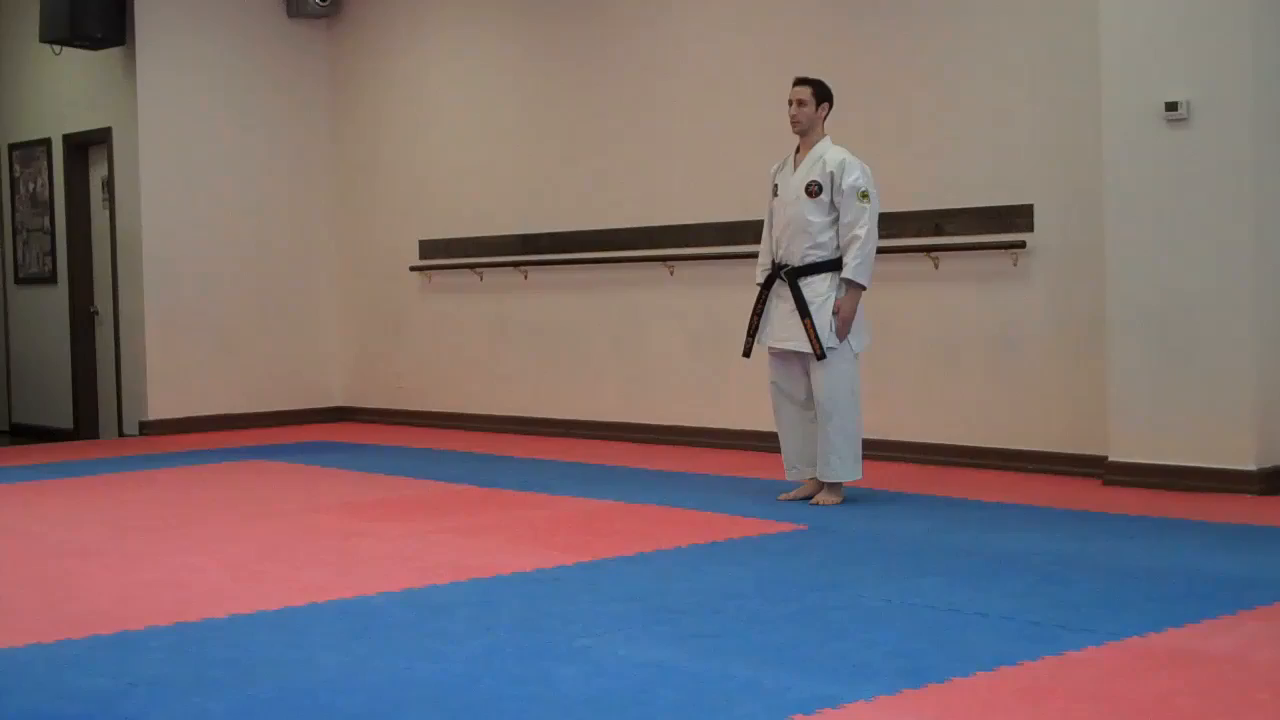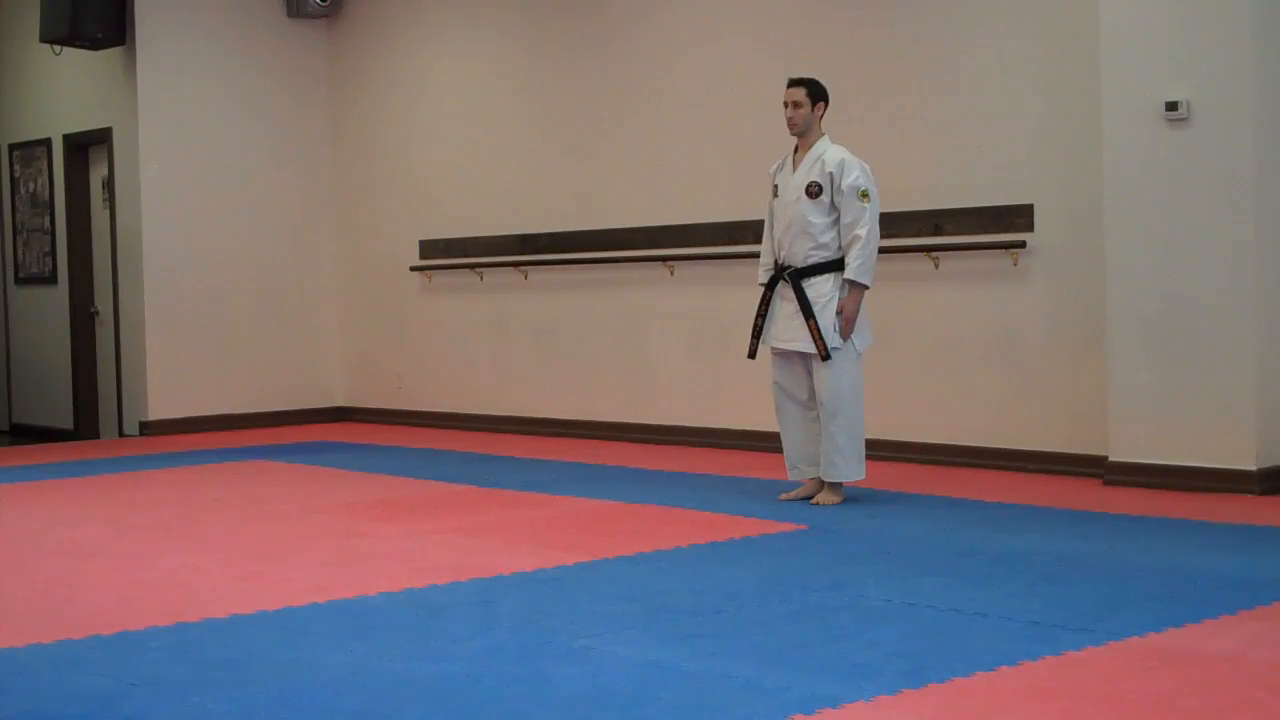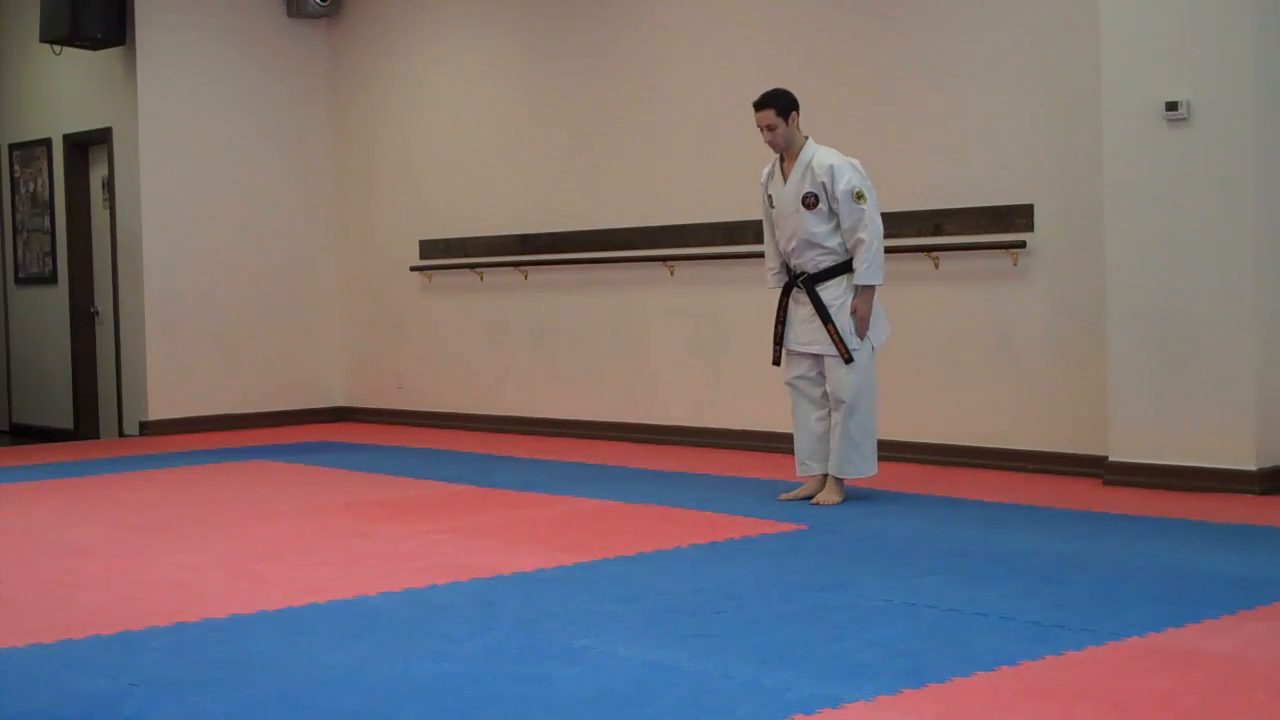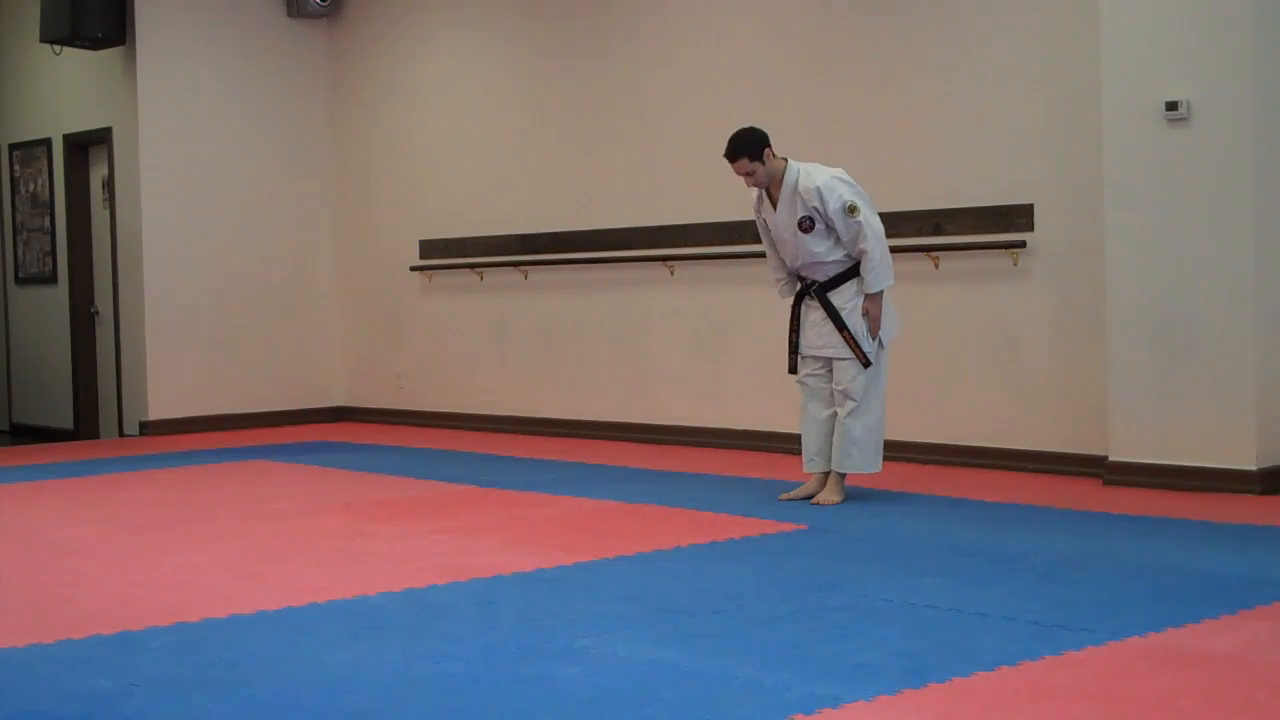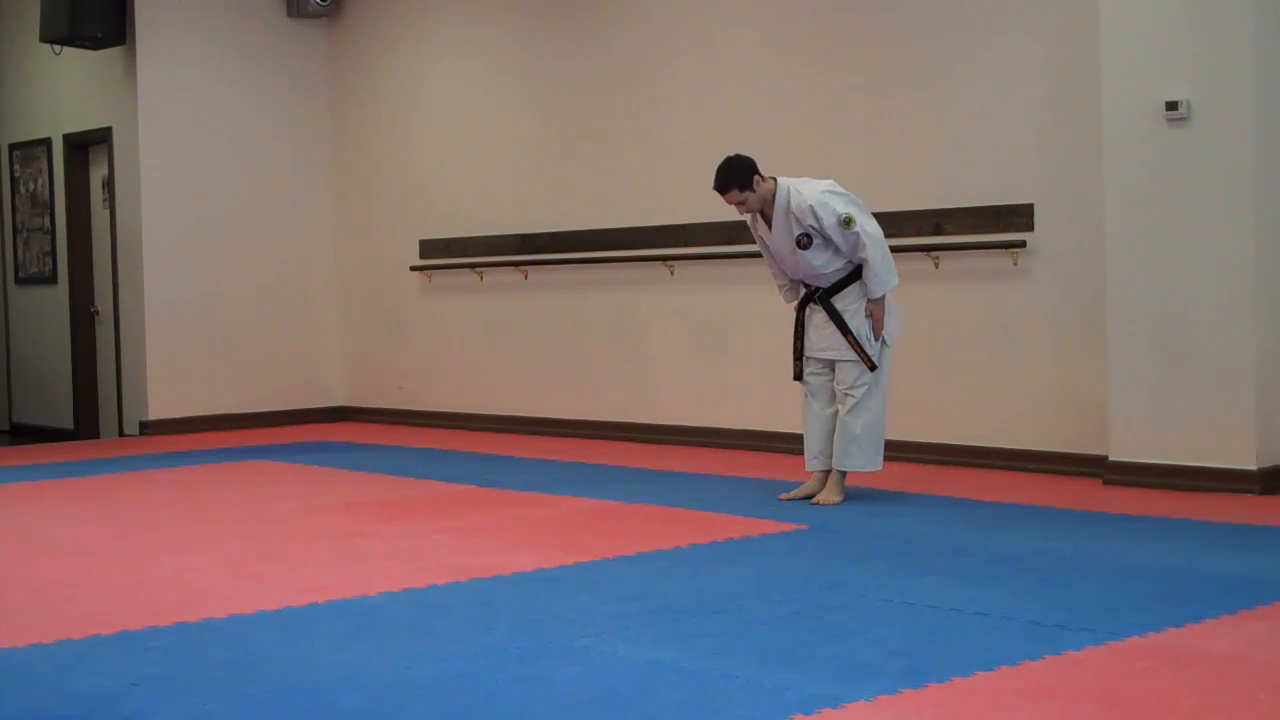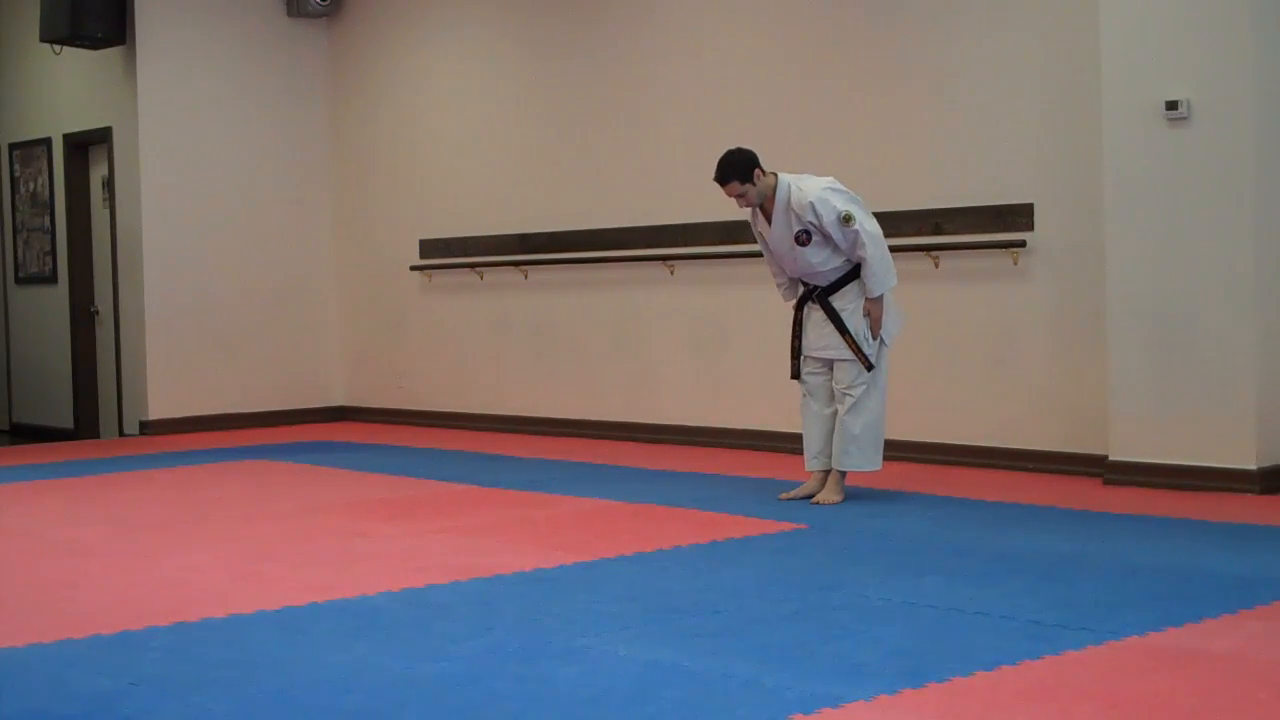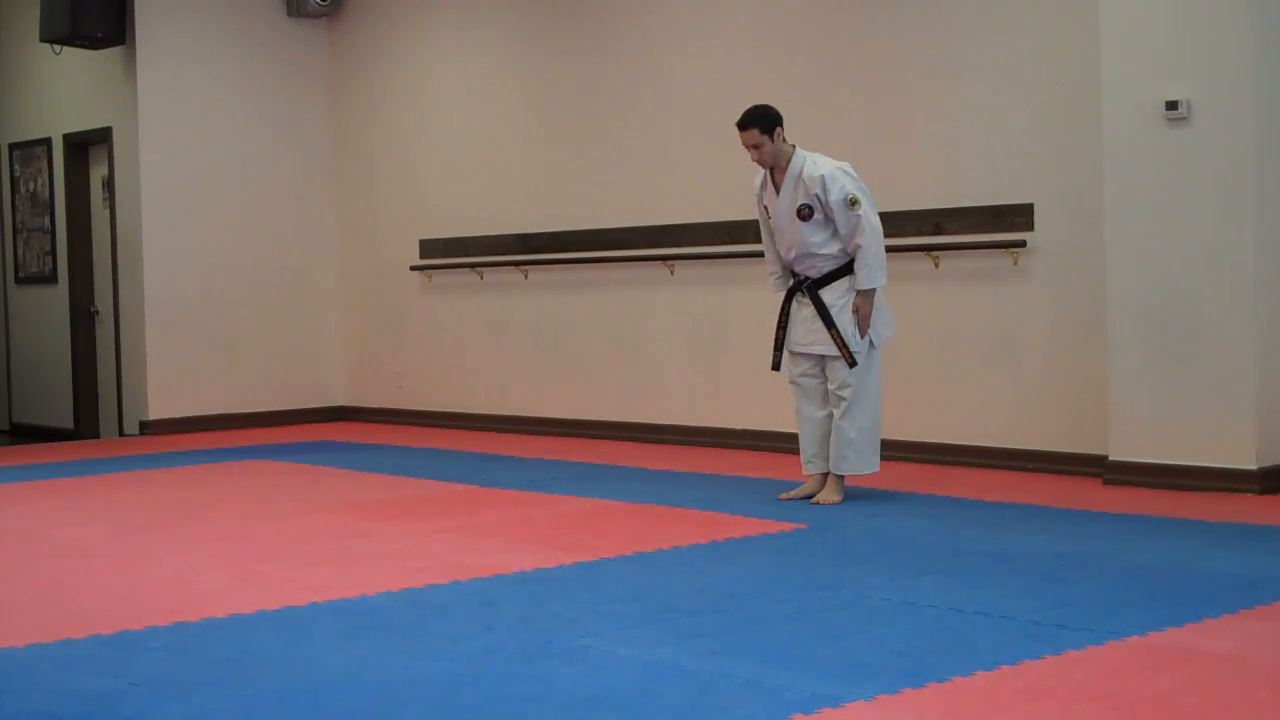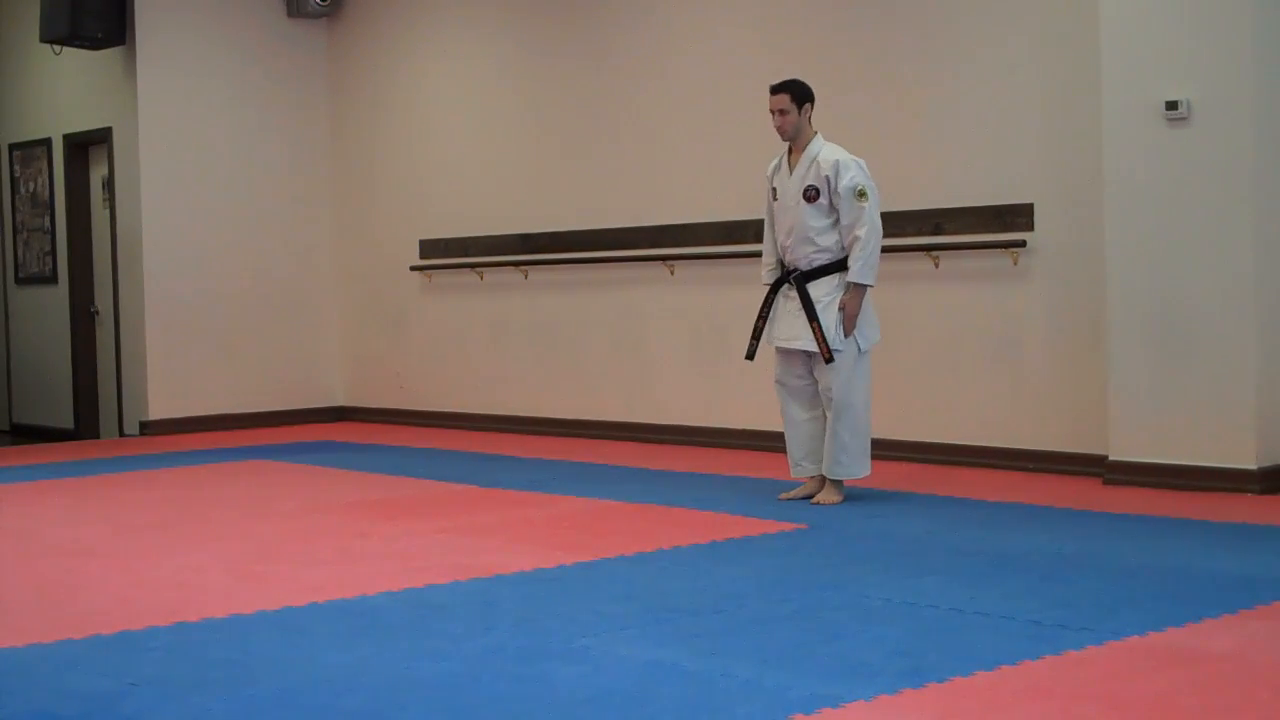
dt=0.4s
person 1, frame 1
left shoulder: (843, 165)
right shoulder: (781, 170)
left elbow: (861, 234)
left wrist: (851, 295)
right wrist: (765, 286)
left hip: (825, 293)
right hip: (784, 294)
left knee: (832, 391)
right knee: (788, 392)
left ankle: (834, 482)
right ankle: (809, 477)
person 1, frame 2
left shoulder: (842, 164)
right shoulder: (781, 170)
left elbow: (863, 233)
left wrist: (853, 295)
right wrist: (768, 286)
left hip: (827, 292)
right hip: (786, 294)
left knee: (834, 392)
right knee: (790, 392)
left ankle: (834, 481)
right ankle: (811, 477)
person 1, frame 3
left shoulder: (833, 167)
right shoulder: (770, 177)
left elbow: (867, 232)
left wrist: (865, 294)
right wrist: (782, 290)
left hip: (841, 294)
right hip: (801, 297)
left knee: (847, 389)
right knee: (804, 388)
left ankle: (837, 480)
right ankle: (815, 475)
person 1, frame 4
left shoulder: (821, 185)
right shoulder: (761, 200)
left elbow: (869, 236)
left wrist: (873, 296)
right wrist: (795, 298)
left hip: (853, 295)
right hip: (814, 300)
left knee: (853, 386)
right knee: (814, 388)
left ankle: (838, 479)
right ankle: (818, 475)
person 1, frame 5
left shoulder: (812, 200)
right shoulder: (756, 217)
left elbow: (869, 240)
left wrist: (877, 299)
right wrist: (800, 302)
left hip: (857, 296)
right hip: (818, 303)
left knee: (855, 386)
right knee: (816, 388)
left ankle: (837, 478)
right ankle: (819, 474)
person 1, frame 6
left shoulder: (813, 197)
right shoulder: (757, 213)
left elbow: (868, 240)
left wrist: (874, 298)
right wrist: (798, 302)
left hip: (855, 296)
right hip: (817, 302)
left knee: (854, 386)
right knee: (815, 387)
left ankle: (837, 477)
right ankle: (818, 474)
person 1, frame 7
left shoulder: (826, 175)
right shoulder: (763, 185)
left elbow: (866, 233)
left wrist: (865, 295)
right wrist: (787, 292)
left hip: (844, 295)
right hip: (806, 297)
left knee: (848, 388)
right knee: (807, 388)
left ankle: (837, 479)
right ankle: (817, 474)
person 1, frame 8
left shoulder: (838, 164)
right shoulder: (776, 170)
left elbow: (865, 231)
left wrist: (855, 292)
right wrist: (773, 286)
left hip: (833, 292)
right hip: (792, 294)
left knee: (839, 389)
right knee: (794, 388)
left ankle: (836, 480)
right ankle: (812, 475)
